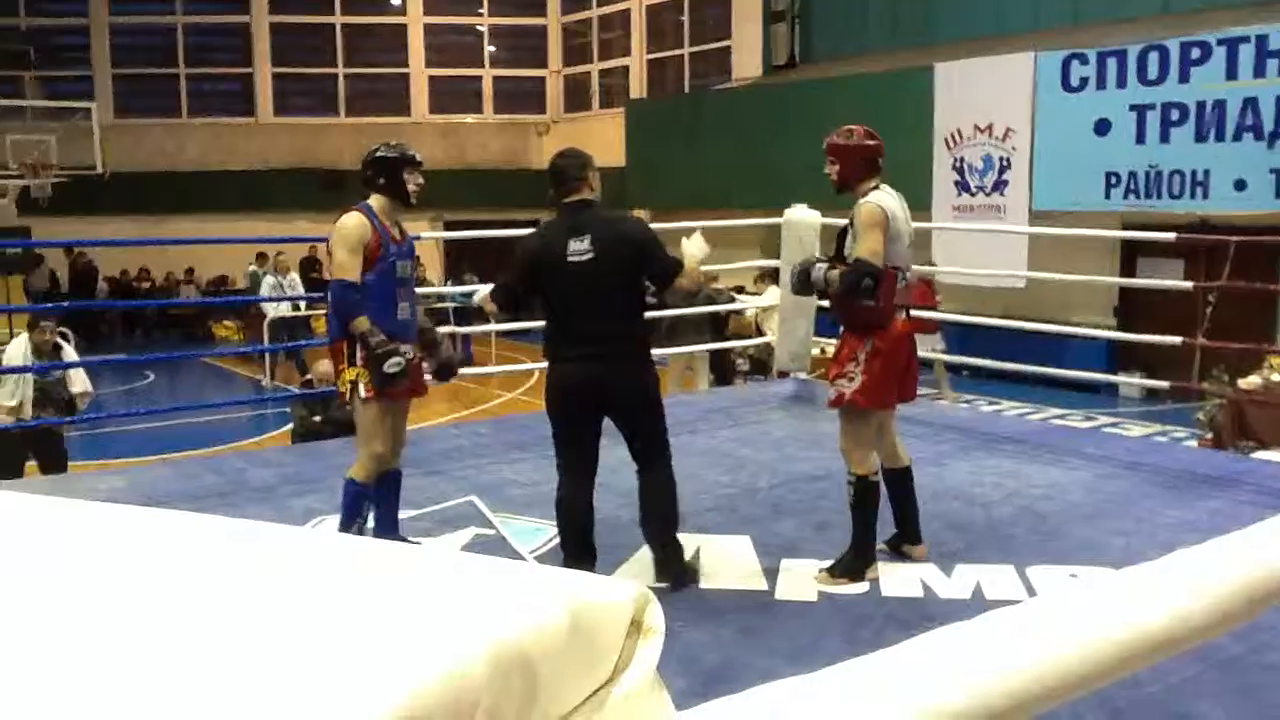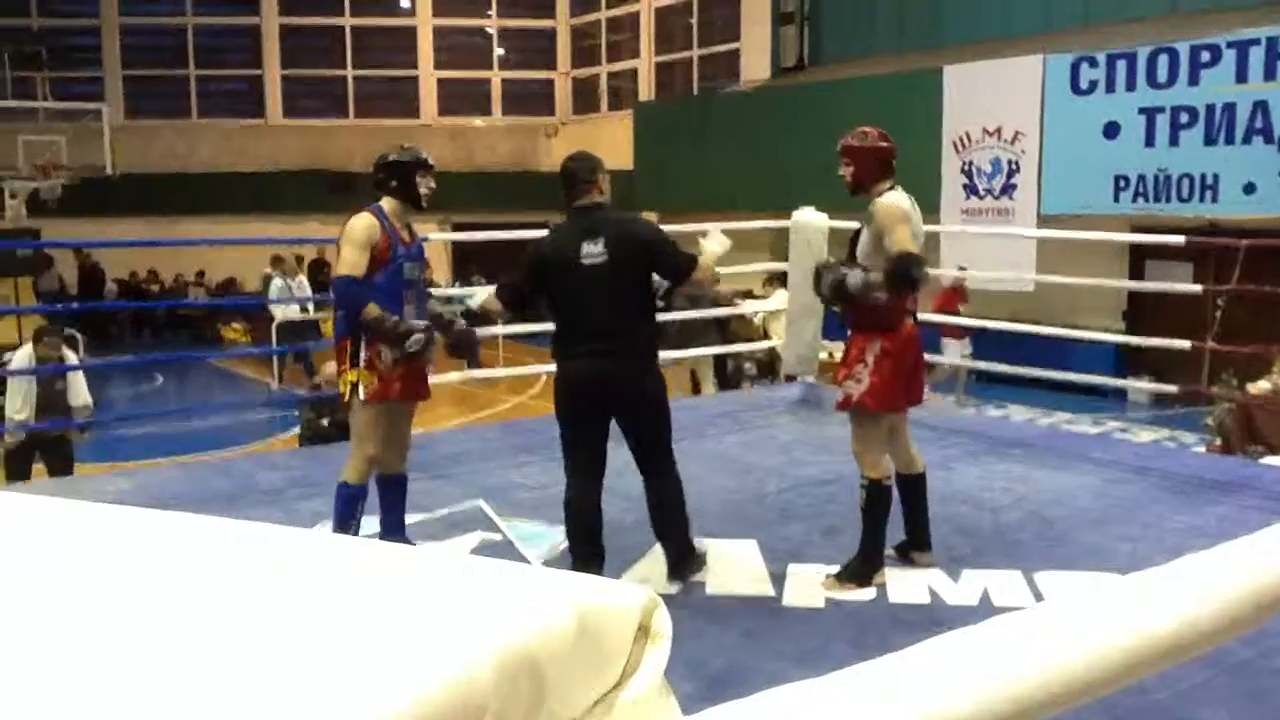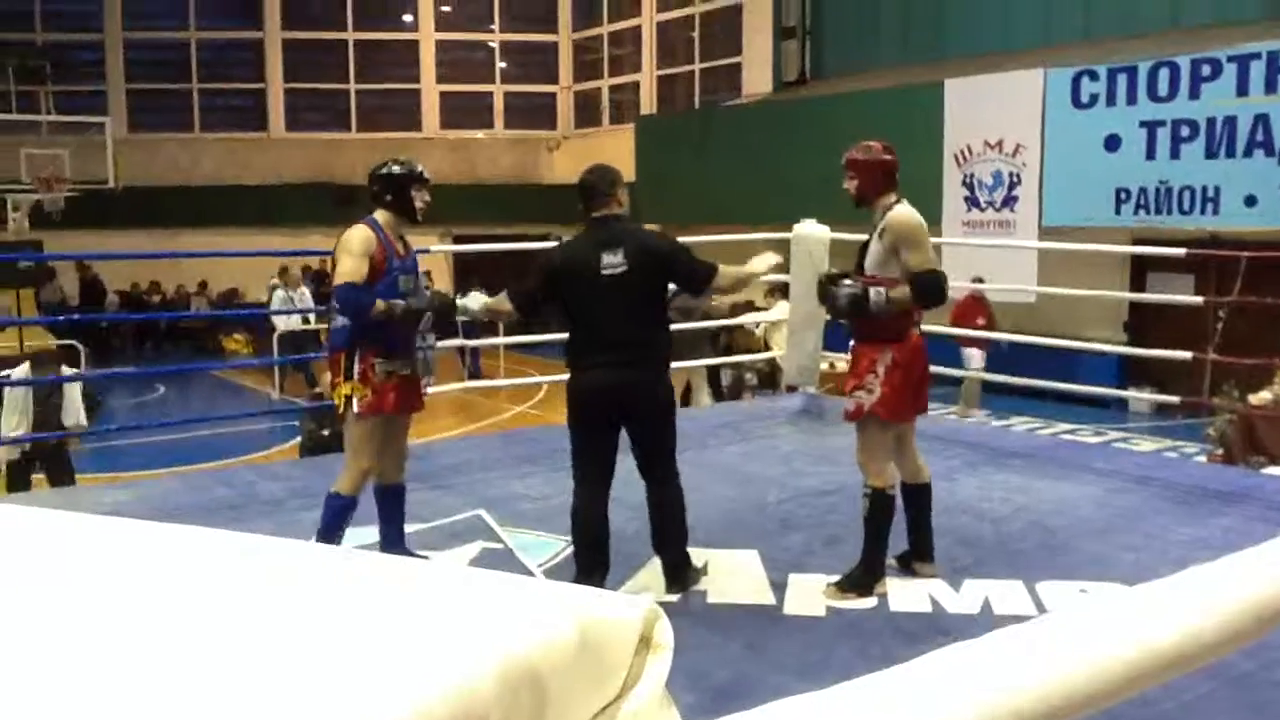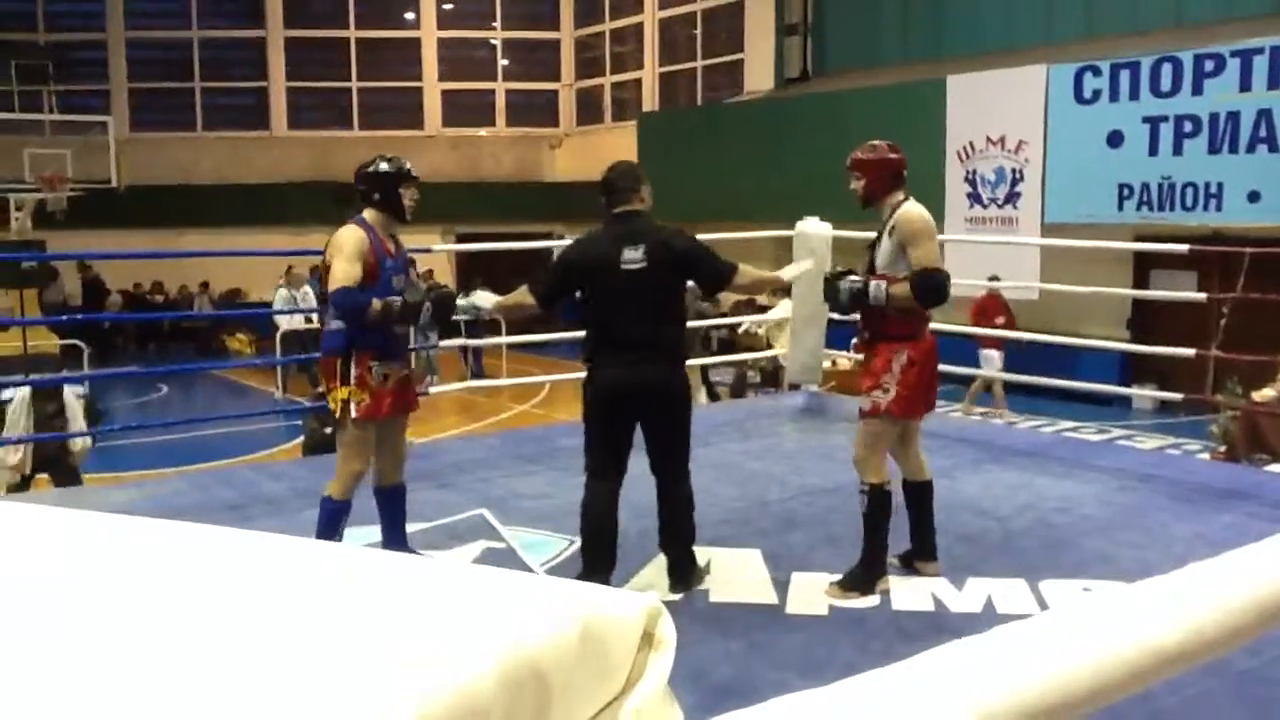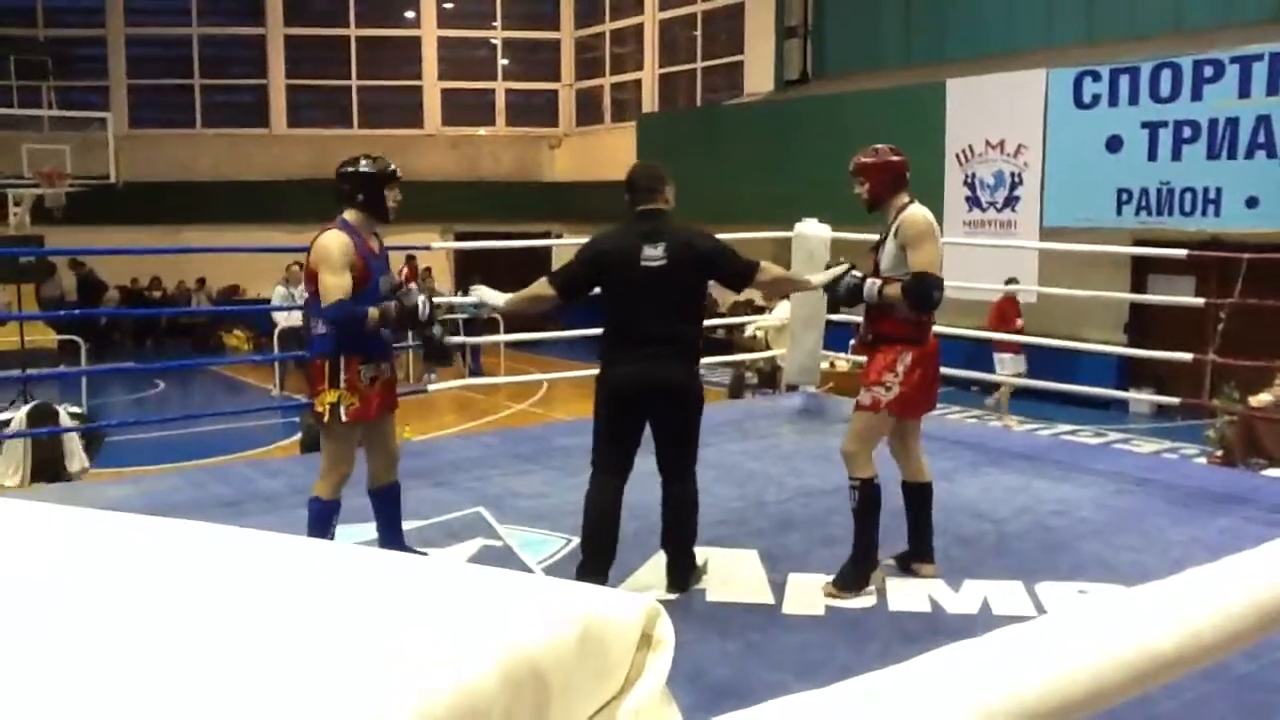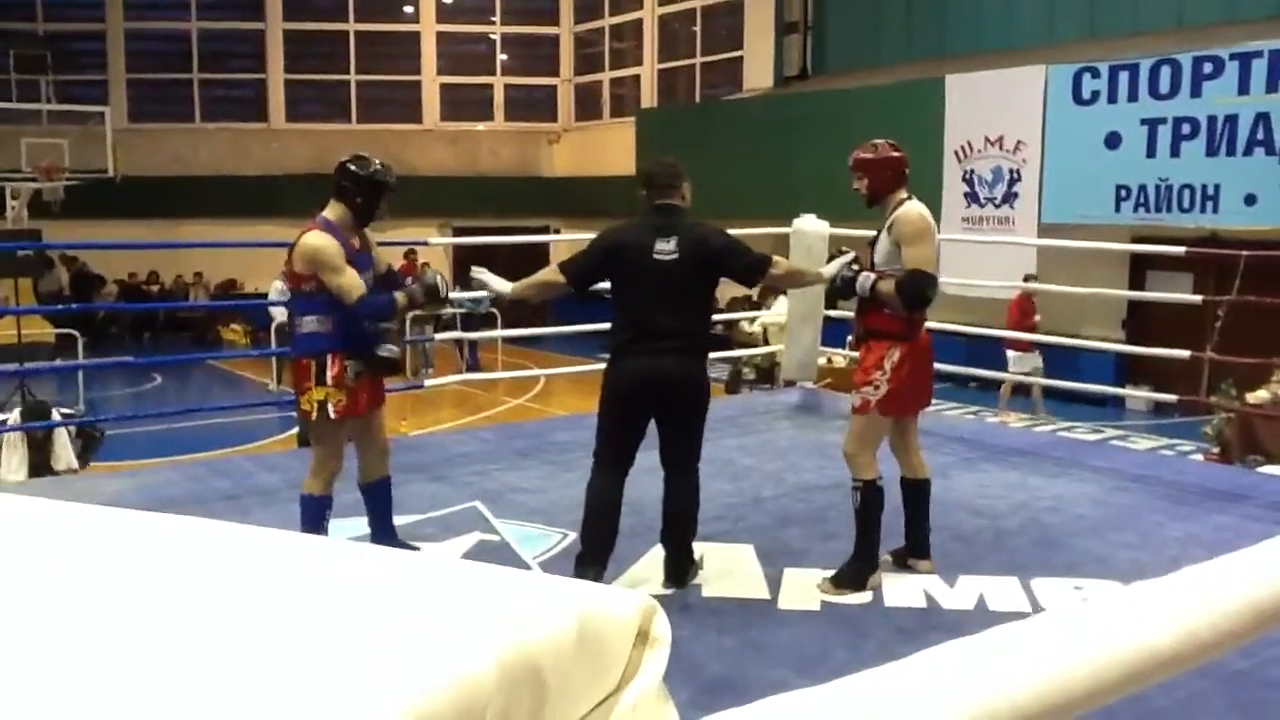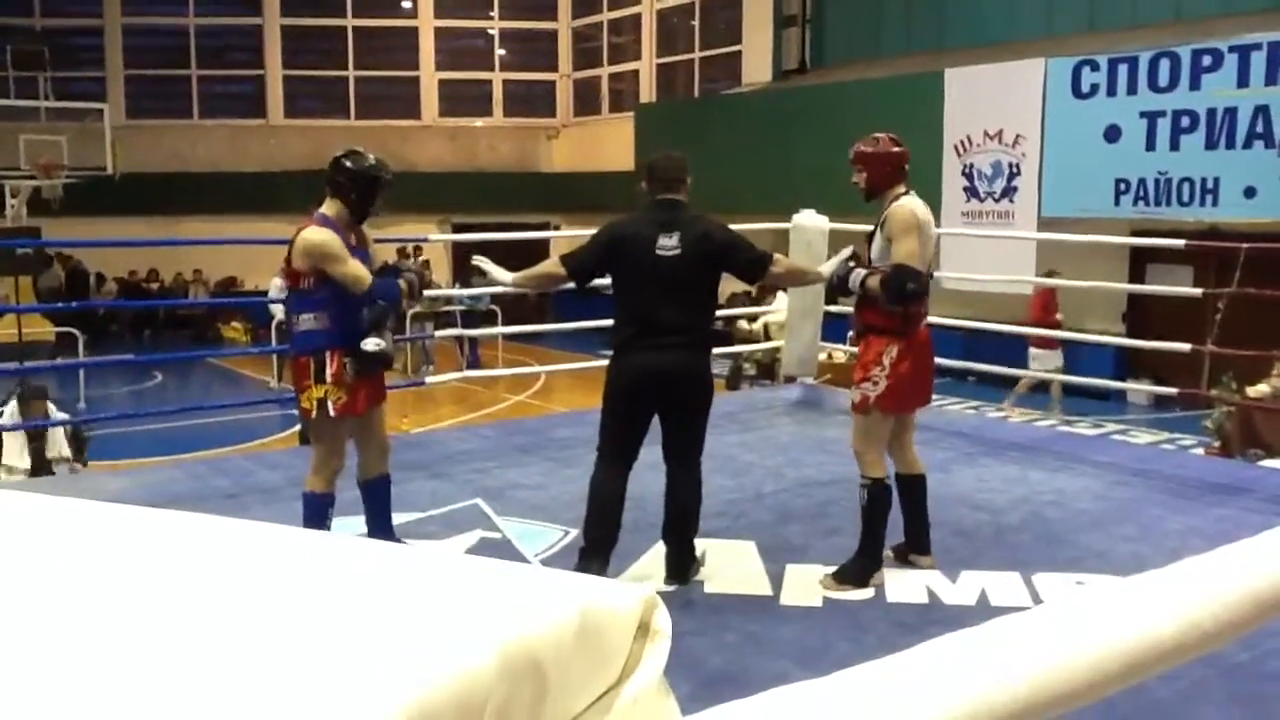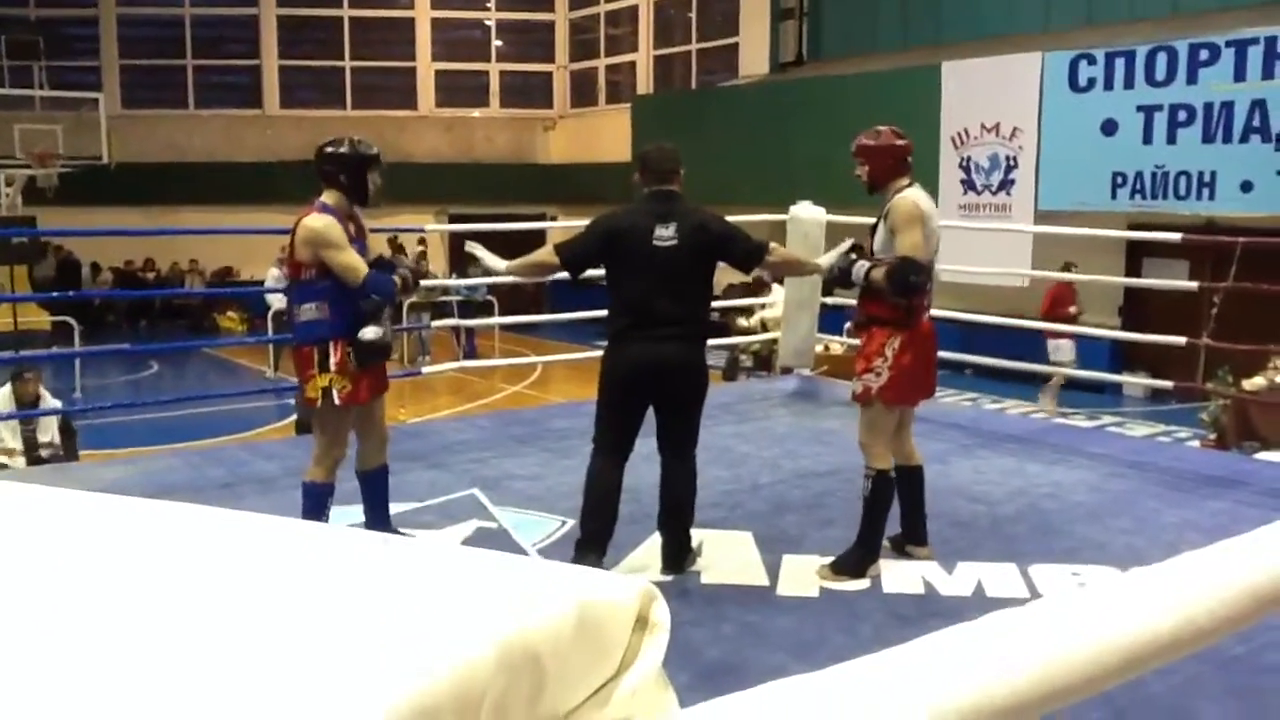
dt=0.2s
person 1, frame 1
left shoulder: (870, 207)
right shoulder: (892, 200)
left elbow: (862, 279)
left wrist: (817, 275)
right wrist: (835, 270)
left hip: (871, 338)
right hip: (892, 330)
left knee: (856, 447)
right knee: (884, 438)
left ankle: (861, 557)
right ankle: (910, 538)
person 1, frame 2
left shoulder: (887, 207)
right shoulder: (902, 203)
left elbow: (907, 272)
left wrist: (849, 281)
right wrist: (847, 275)
left hip: (880, 341)
right hip: (896, 335)
left knee: (868, 451)
right knee: (898, 443)
left ankle: (869, 562)
right ankle: (918, 544)
person 1, frame 3
left shoulder: (899, 220)
right shoulder: (892, 220)
left elbow: (932, 289)
left wrist: (868, 299)
right wrist: (848, 288)
left hip: (888, 352)
right hip: (896, 348)
left knee: (873, 461)
right knee: (903, 452)
left ankle: (871, 571)
right ankle: (920, 554)
person 1, frame 4
left shoulder: (910, 217)
right shoulder: (895, 218)
left elbow: (933, 289)
left wrist: (868, 293)
right wrist: (856, 287)
left hip: (901, 351)
right hip: (897, 348)
left knee: (868, 456)
right knee: (906, 450)
left ankle: (871, 569)
right ankle: (923, 553)
person 1, frame 5
left shoulder: (915, 220)
right shoulder: (898, 222)
left elbow: (926, 293)
left wrist: (866, 289)
right wrist: (859, 283)
left hip: (904, 354)
right hip: (895, 350)
left knee: (855, 449)
right knee: (907, 451)
left ankle: (863, 565)
right ankle: (921, 554)
person 1, frame 6
left shoulder: (910, 217)
right shoulder: (898, 217)
left elbow: (919, 290)
left wrist: (863, 282)
right wrist: (856, 275)
left hip: (894, 350)
right hip: (894, 346)
left knee: (858, 451)
right knee: (905, 447)
left ankle: (864, 566)
right ankle: (917, 550)
person 1, frame 7
left shoulder: (902, 212)
right shoulder: (906, 210)
left elbow: (903, 286)
left wrist: (855, 278)
right wrist: (855, 267)
left hip: (891, 345)
right hip: (901, 342)
left knee: (867, 450)
right knee: (900, 445)
left ankle: (867, 563)
right ankle: (918, 545)
person 1, frame 8
left shoulder: (905, 205)
right shoulder: (914, 201)
left elbow: (908, 278)
left wrist: (857, 271)
right wrist: (859, 258)
left hip: (894, 337)
right hip: (905, 334)
left knee: (874, 444)
right knee: (898, 437)
left ankle: (865, 554)
right ankle: (914, 537)
person 2, frame 1
left shoulder: (537, 243)
right shoulder: (628, 230)
left elbow: (500, 305)
right elbow: (682, 282)
left wrist: (482, 296)
right wrist: (694, 254)
left hip: (568, 375)
right hip: (628, 369)
left knee: (575, 474)
right knee: (654, 462)
left ankle: (578, 569)
right ankle: (670, 560)
person 2, frame 2
left shoulder: (548, 247)
right shoulder: (638, 232)
left elbow: (505, 305)
right elbow: (699, 277)
left wrist: (483, 301)
right wrist: (712, 251)
left hip: (577, 376)
right hip: (635, 372)
left knee: (583, 476)
right knee: (658, 467)
left ankle: (587, 572)
right ankle: (682, 558)
person 2, frame 3
left shoulder: (564, 256)
right shoulder: (654, 244)
left elbow: (514, 307)
right elbow: (717, 282)
left wrist: (480, 304)
right wrist: (752, 270)
left hip: (590, 384)
right hip: (648, 381)
left knee: (591, 484)
right knee: (662, 478)
left ankle: (590, 581)
right ankle: (678, 571)
person 2, frame 4
left shoulder: (584, 250)
right shoulder: (674, 242)
left elbow: (532, 299)
right elbow: (736, 279)
left wrist: (490, 304)
right wrist: (781, 278)
left hip: (607, 379)
right hip: (664, 378)
left knee: (602, 479)
right knee: (672, 476)
left ankle: (595, 578)
right ankle: (683, 570)
person 2, frame 5
left shoulder: (606, 245)
right shoulder: (695, 242)
left elbow: (551, 290)
right elbow: (760, 277)
left wrist: (505, 301)
right wrist: (809, 282)
left hip: (620, 376)
right hip: (678, 376)
left knee: (607, 476)
right knee: (679, 475)
left ankle: (592, 575)
right ankle: (680, 570)
person 2, frame 6
left shoulder: (620, 237)
right shoulder: (708, 238)
left elbow: (560, 278)
right elbow: (773, 271)
left wrist: (510, 290)
right wrist: (822, 275)
left hip: (629, 370)
right hip: (686, 372)
left knee: (609, 469)
right knee: (682, 470)
left ankle: (590, 568)
right ankle: (679, 566)
person 2, frame 7
left shoulder: (622, 231)
right shoulder: (710, 233)
left elbow: (560, 270)
right elbow: (774, 269)
left wrist: (511, 279)
right wrist: (820, 274)
left hip: (632, 365)
right hip: (689, 367)
left knee: (612, 464)
right knee: (683, 465)
left ankle: (592, 563)
right ankle: (680, 562)
person 2, frame 8
left shoulder: (617, 223)
right shoulder: (705, 224)
left elbow: (554, 259)
right elbow: (769, 258)
left wrist: (504, 267)
right wrist: (817, 266)
left hip: (627, 356)
right hip: (684, 358)
left knee: (608, 455)
right knee: (678, 456)
left ankle: (588, 554)
right ankle: (676, 553)
person 3, frame 1
left shoulder: (400, 230)
right shoulder: (355, 224)
right elbow: (346, 298)
left wrist: (432, 342)
right wrist: (379, 347)
left hip: (399, 351)
right hip: (365, 354)
left knee: (393, 449)
right knee: (374, 452)
left ankle: (387, 535)
person 3, frame 2
left shoulder: (410, 233)
right shoulder: (365, 225)
right elbow: (346, 291)
left wrist: (449, 326)
right wrist: (394, 328)
left hip: (405, 352)
right hip: (369, 353)
left knee: (397, 451)
right knee: (367, 454)
left ankle: (393, 538)
person 3, frame 3
left shoulder: (403, 244)
right shoulder: (361, 237)
right elbow: (347, 298)
left wrist: (433, 305)
right wrist: (404, 311)
left hip: (398, 364)
right hip: (362, 364)
left knee: (394, 461)
right knee: (360, 466)
left ankle: (393, 548)
person 3, frame 4
left shoulder: (394, 243)
right shoulder: (352, 238)
right elbow: (344, 302)
left wrist: (425, 303)
right wrist: (399, 307)
left hip: (391, 365)
right hip: (356, 368)
left knee: (392, 461)
right knee: (352, 468)
left ankle: (396, 548)
person 3, frame 5
left shoulder: (374, 240)
right shoulder: (335, 243)
left elbow: (385, 298)
right elbow: (338, 313)
left wrist: (414, 310)
right wrist: (394, 313)
left hip: (374, 366)
right hip: (341, 369)
left knee: (386, 458)
right knee: (336, 470)
left ankle: (393, 545)
person 3, frame 6
left shoulder: (358, 236)
right shoulder: (318, 243)
left elbow: (385, 283)
right elbow: (365, 306)
left wrist: (387, 339)
right wrist: (419, 294)
left hip: (360, 361)
right hip: (326, 366)
left knee: (376, 451)
right knee: (327, 465)
left ankle: (384, 540)
person 3, frame 7
left shoulder: (355, 233)
right shoulder: (316, 239)
left elbow: (377, 291)
right elbow: (373, 291)
left wrist: (380, 334)
right wrist: (408, 283)
left hip: (357, 357)
right hip: (325, 364)
left knee: (376, 448)
right knee: (329, 462)
left ankle: (382, 538)
person 3, frame 8
left shoulder: (353, 221)
right shoulder: (317, 226)
left elbow: (373, 282)
right elbow: (368, 285)
left wrist: (376, 324)
right wrist: (404, 279)
left hip: (358, 346)
right hip: (326, 352)
left knee: (375, 438)
right knee: (330, 451)
left ankle: (379, 528)
